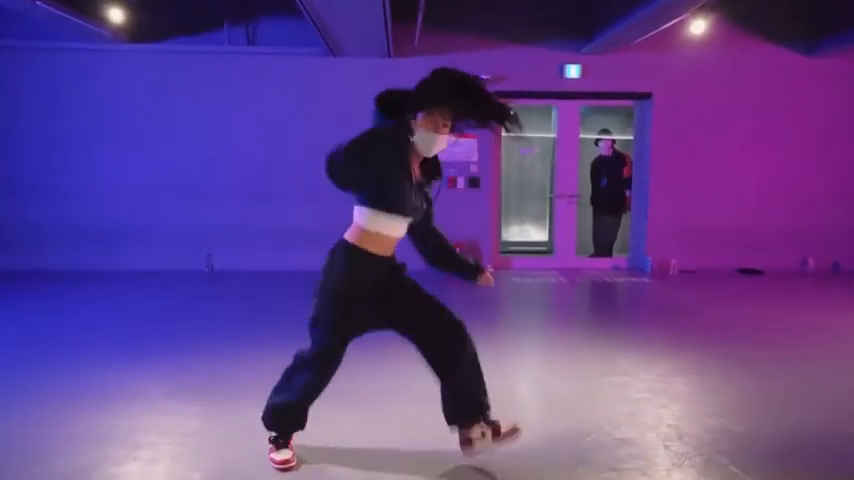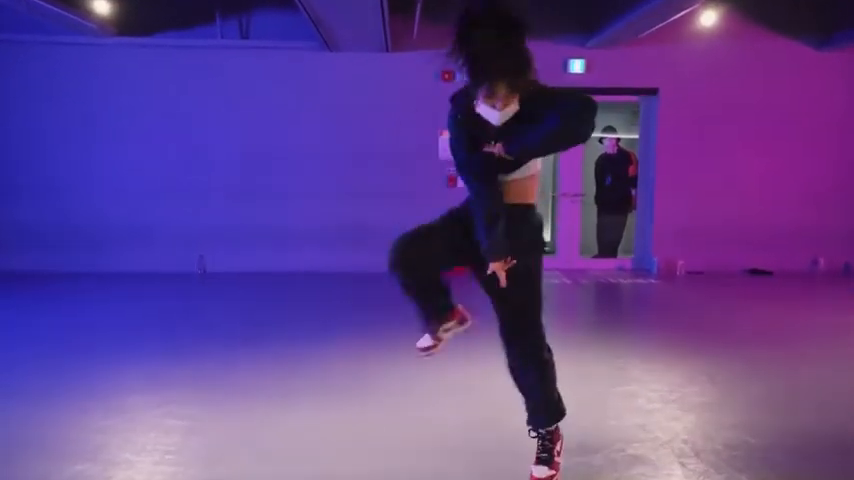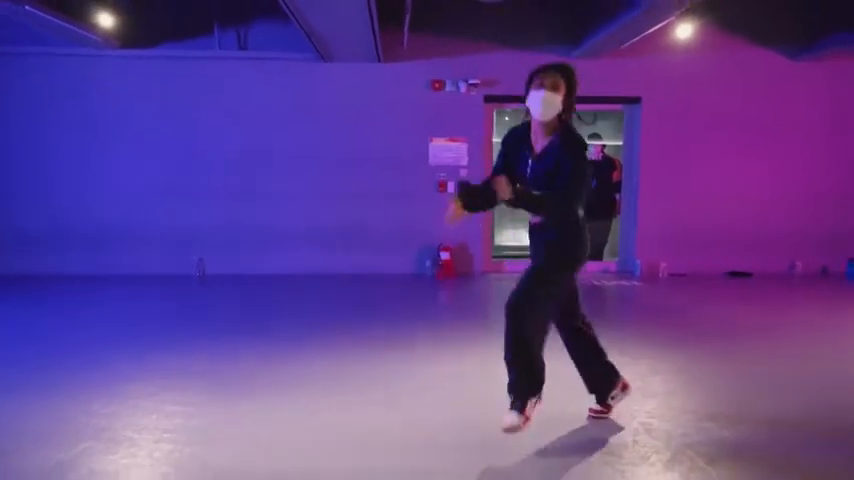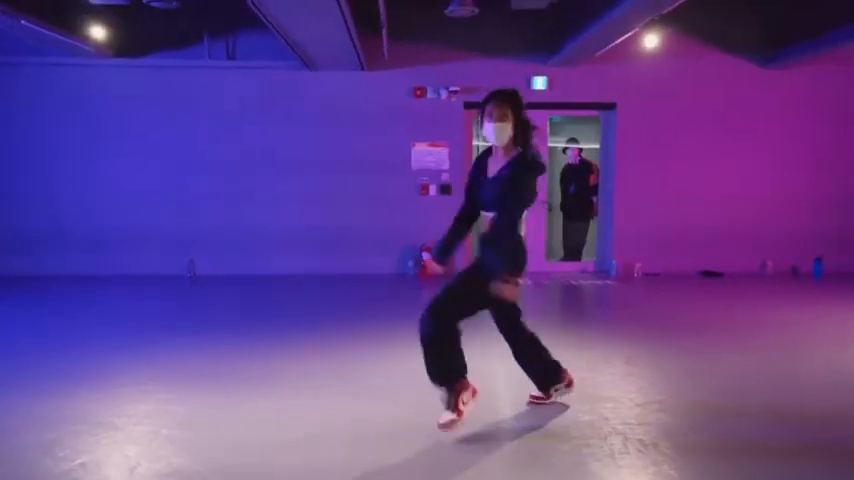
dt=0.4s
person 1, frame 1
left shoulder: (424, 170)
right shoulder: (385, 145)
left elbow: (427, 240)
right elbow: (339, 170)
left wrist: (470, 270)
left hip: (387, 271)
right hip: (352, 266)
left knee: (450, 337)
right knee: (323, 352)
left ankle: (472, 424)
right ankle: (282, 428)
person 1, frame 2
left shoulder: (541, 103)
right shoulder: (463, 114)
left elbow: (581, 118)
right elbow: (478, 181)
left wrist: (513, 149)
right wrist: (492, 249)
left hip: (520, 225)
right hip: (474, 215)
left knee: (523, 335)
right knee: (407, 254)
left ankle: (548, 432)
right ankle: (445, 317)
person 1, frame 3
left shoulder: (571, 147)
right shoulder: (515, 140)
left elbow: (567, 205)
right elbow: (494, 188)
left wrist: (516, 197)
right wrist: (467, 198)
left hip: (566, 239)
right hip: (541, 237)
left knee: (521, 310)
right knee: (567, 318)
left ankle: (524, 395)
right ankle: (609, 385)
person 1, frame 4
left shoulder: (521, 169)
right shoulder: (483, 163)
left elbow: (509, 221)
right elbow: (469, 213)
left wrist: (505, 273)
right wrist: (443, 253)
left hip: (503, 255)
right hip: (493, 251)
left knee: (436, 318)
right knee: (508, 324)
left ankle: (457, 389)
right ankle: (555, 380)
person 2, frame 1
left shoulder: (622, 159)
right shoulder: (597, 161)
left elbow: (627, 184)
left wrist: (627, 201)
right wrist: (594, 199)
left hip: (615, 204)
right hip: (599, 204)
left knee: (609, 235)
right knee: (598, 235)
left ankle: (604, 256)
right ankle: (599, 255)
person 2, frame 2
left shoulder: (627, 157)
right shoulder: (601, 159)
left elbow: (633, 182)
left wrist: (632, 200)
right wrist: (599, 198)
left hip: (620, 204)
right hip: (604, 203)
left knee: (614, 235)
right knee: (602, 235)
left ankle: (608, 256)
right ankle: (604, 256)
person 2, frame 3
left shoulder: (612, 163)
left elbow: (617, 187)
left wrist: (617, 205)
right wrist: (585, 202)
left hip: (605, 208)
right hip: (590, 208)
left knee: (600, 239)
right knee: (589, 239)
left ankle: (595, 260)
right ankle: (591, 260)
person 2, frame 4
left shoulder: (589, 167)
right shoulder: (566, 169)
left elbow: (594, 190)
left wrist: (594, 208)
right wrist: (564, 205)
left hip: (583, 210)
right hip: (569, 210)
left knee: (578, 240)
right knee: (568, 240)
left ankle: (573, 260)
right ankle: (569, 260)
